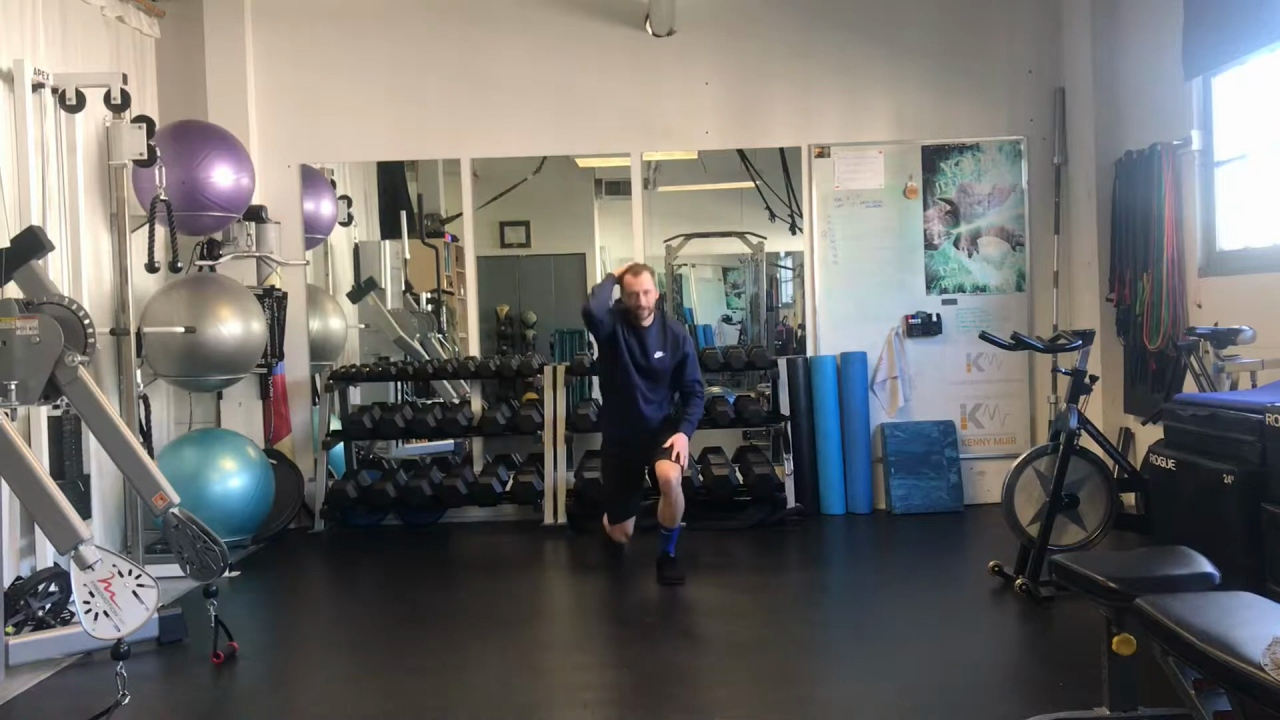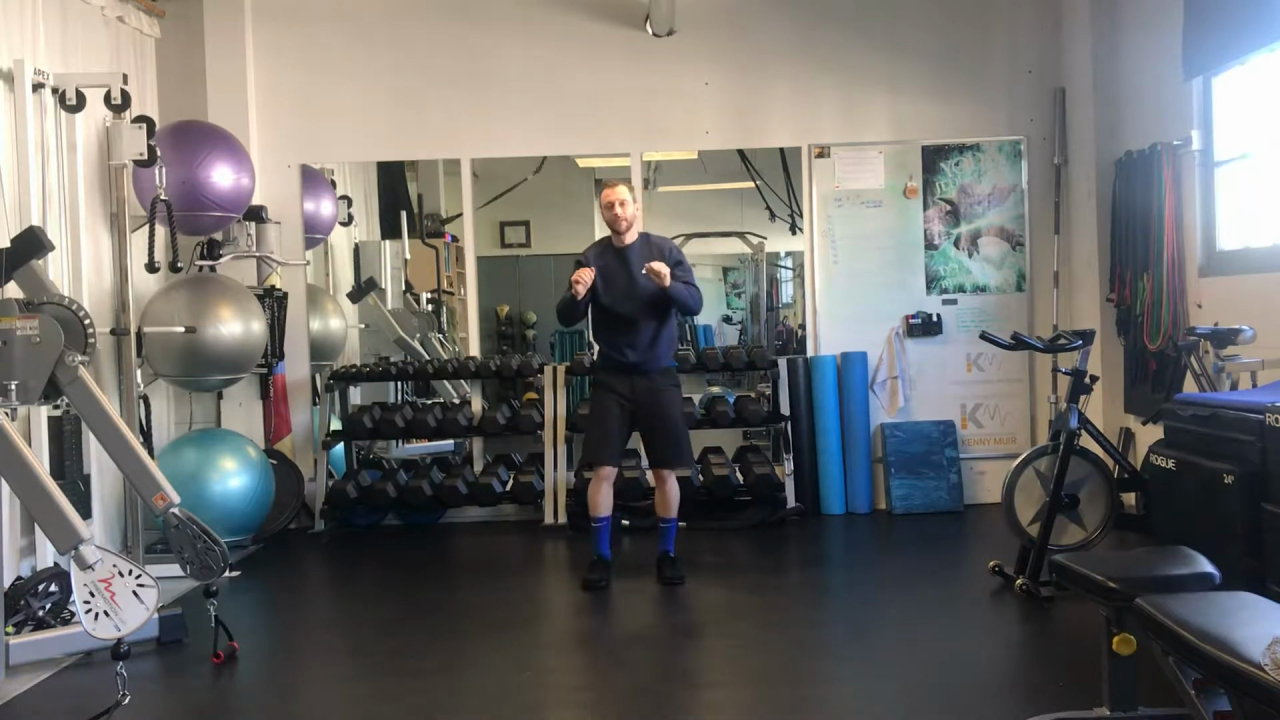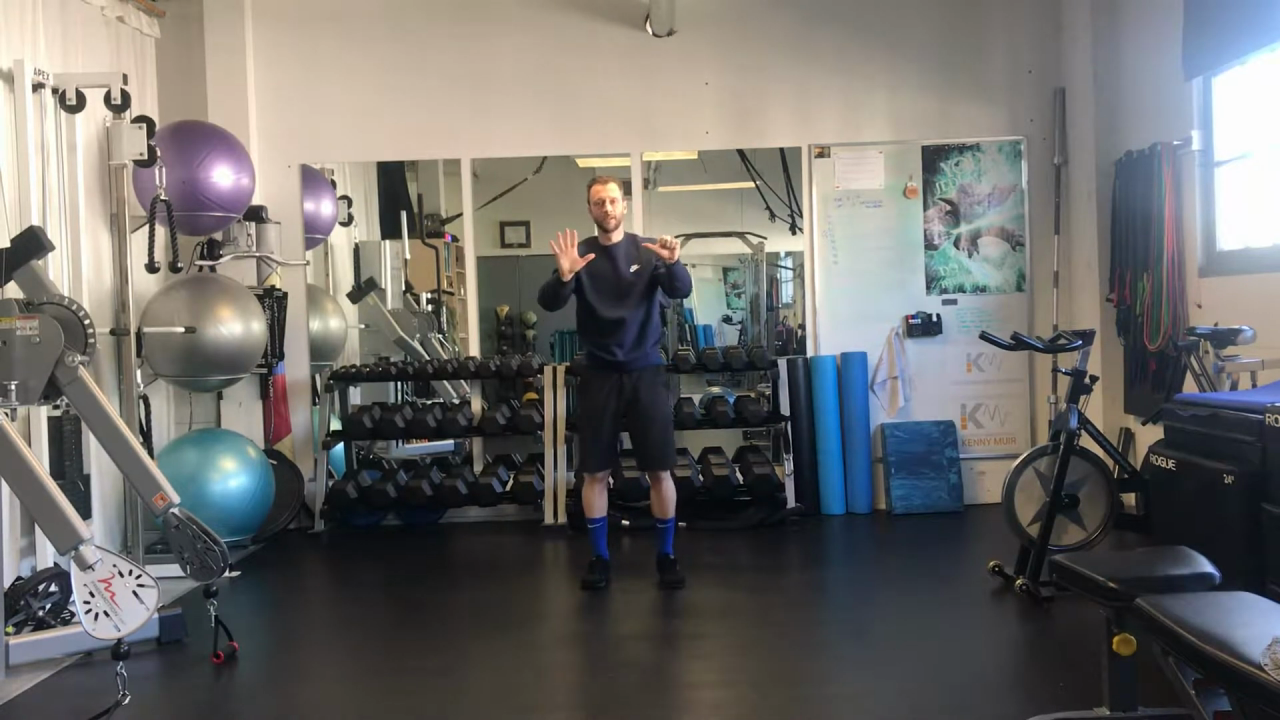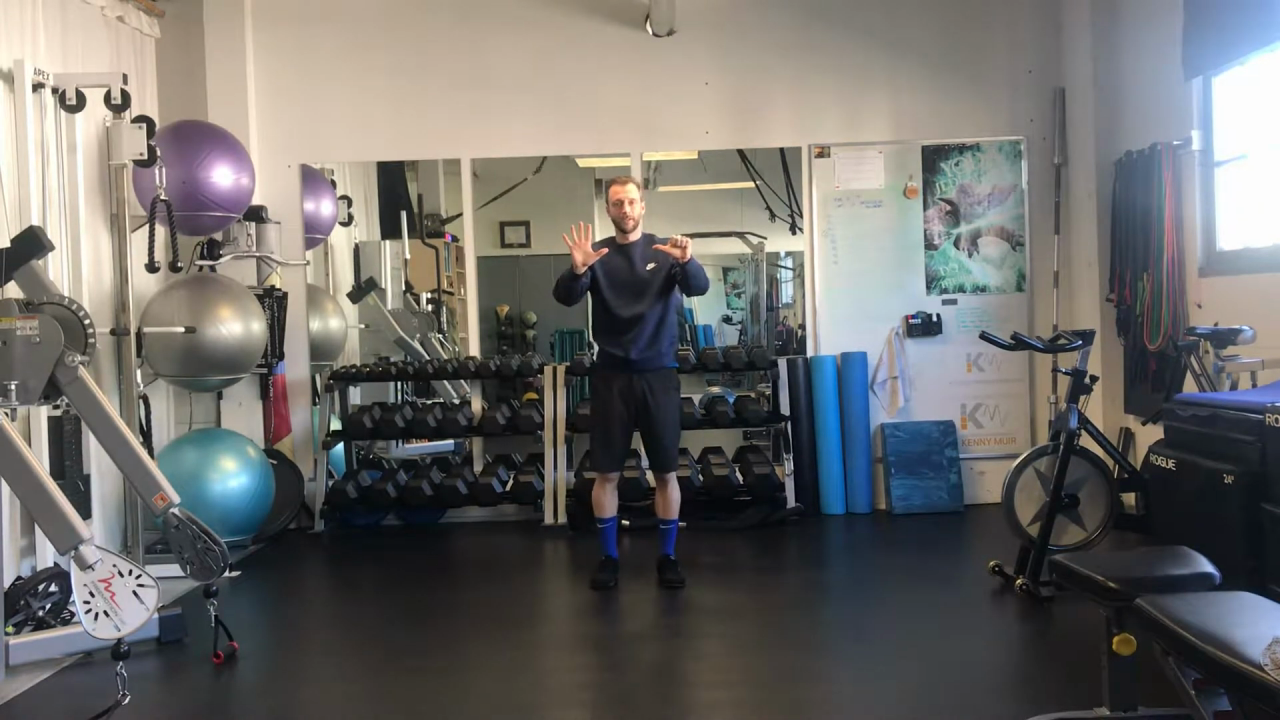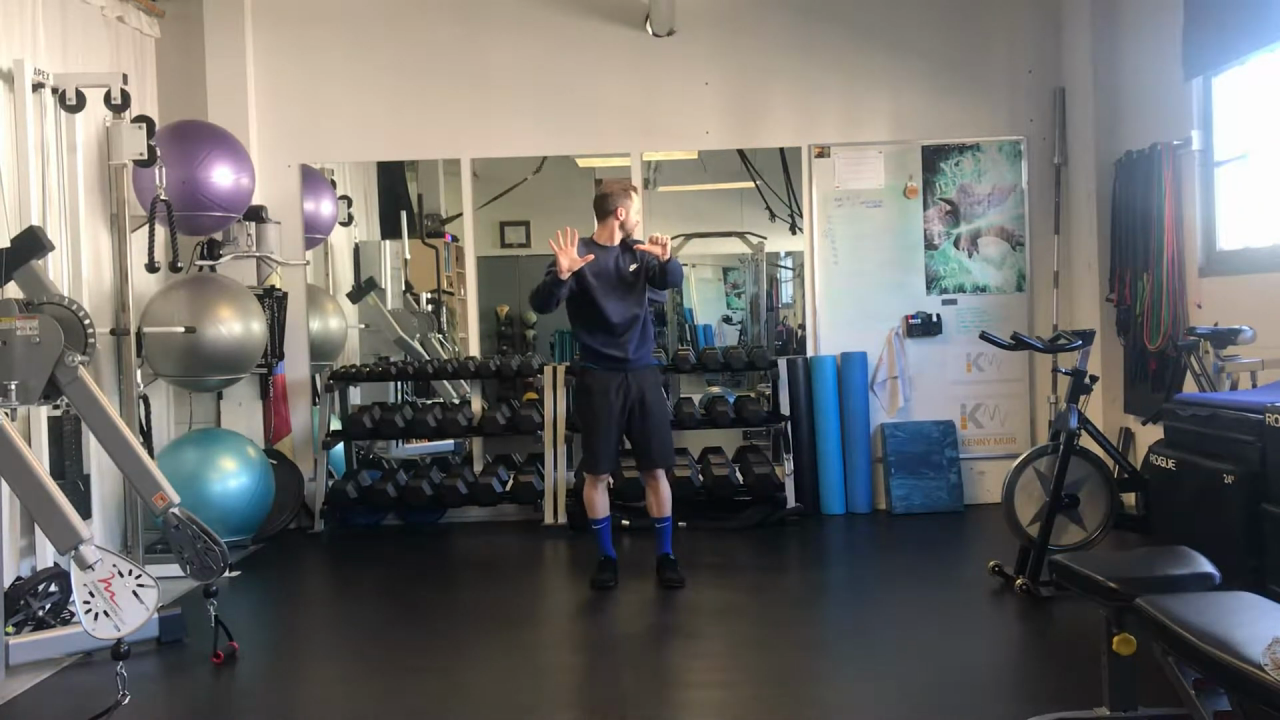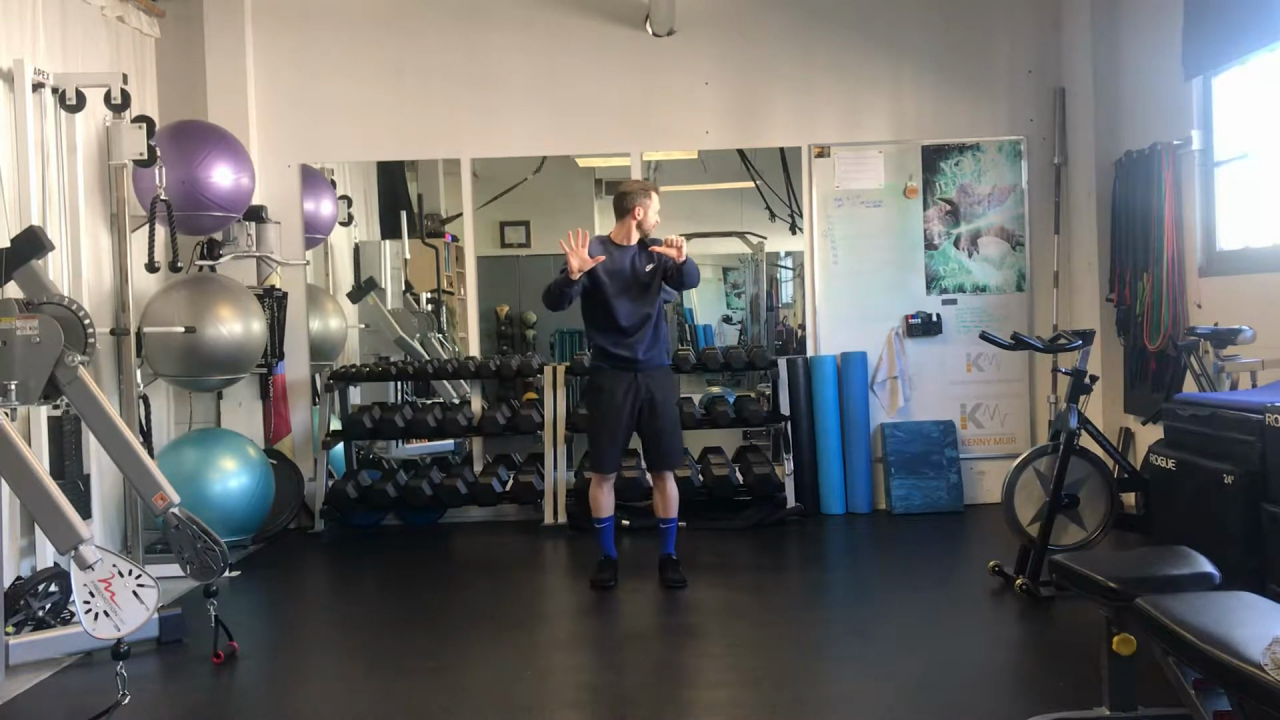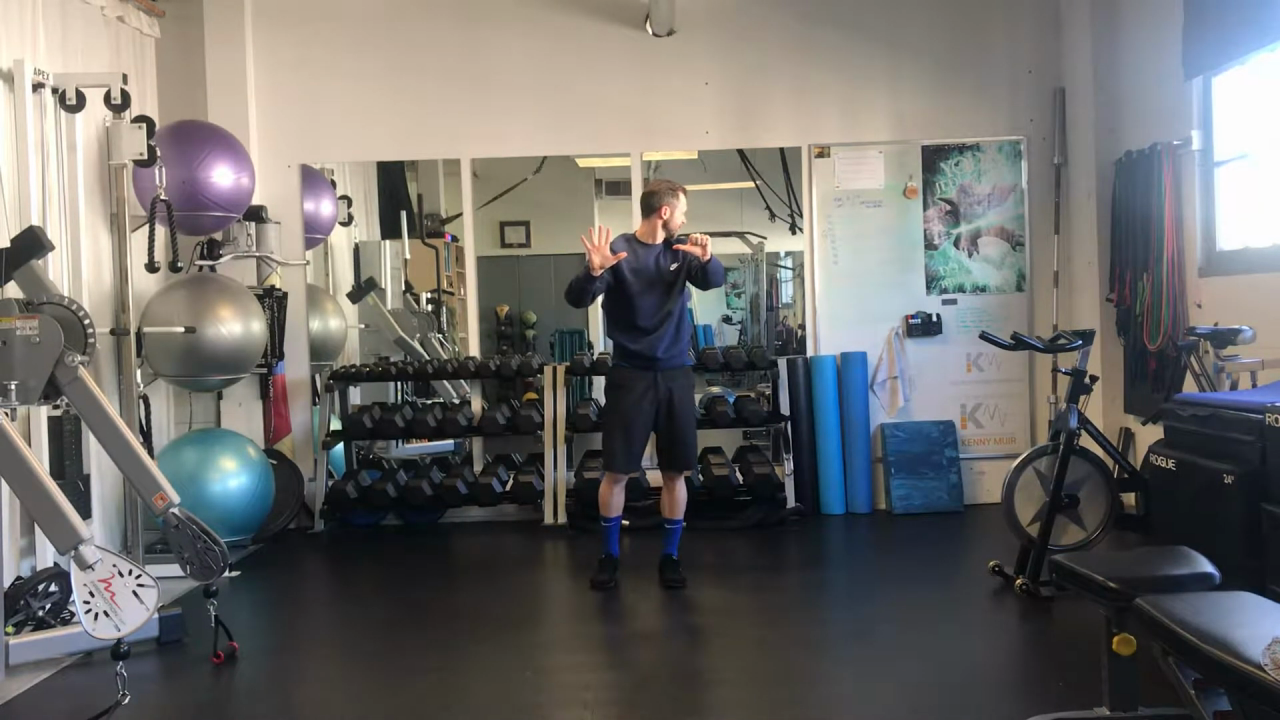
dt=0.7s
person 1, frame 1
left shoulder: (675, 334)
right shoulder: (613, 322)
left elbow: (693, 391)
right elbow: (592, 312)
left wrist: (684, 431)
right wrist: (612, 279)
left hip: (661, 426)
right hip: (620, 433)
left knee: (669, 478)
right knee: (620, 533)
left ankle: (667, 556)
right ankle: (612, 525)
person 1, frame 2
left shoulder: (664, 250)
right shoulder: (592, 258)
left elbow: (694, 304)
right elbow: (567, 319)
left wrist: (668, 283)
right wrist: (575, 295)
left hip: (659, 376)
right hip: (611, 379)
left knee: (665, 472)
right knee: (603, 471)
left ankle: (666, 554)
right ankle: (601, 556)
person 1, frame 3
left shoulder: (648, 250)
right shoulder: (580, 254)
left elbow: (681, 291)
right elbow: (549, 303)
left wrist: (672, 264)
right wrist: (563, 276)
left hip: (646, 373)
right hip: (599, 376)
left knee: (660, 471)
right knee: (595, 473)
left ankle: (666, 556)
right ankle: (599, 557)
person 1, frame 4
left shoulder: (664, 250)
right shoulder: (598, 254)
left elbow: (699, 287)
right elbow: (565, 297)
left wrist: (686, 261)
right wrist: (577, 268)
left hip: (658, 374)
right hip: (611, 376)
left knee: (666, 473)
right knee: (606, 473)
left ankle: (668, 556)
right ankle: (608, 557)
person 1, frame 5
left shoulder: (637, 251)
right shoulder: (578, 253)
left elbow: (670, 282)
right elbow: (541, 304)
left wrist: (666, 258)
right wrist: (561, 274)
left hip: (643, 372)
right hip: (600, 377)
left knee: (656, 470)
right knee: (597, 473)
left ankle: (666, 555)
right ankle: (606, 557)
person 1, frame 6
left shoulder: (655, 251)
right shoulder: (593, 252)
left elbow: (689, 282)
right elbow: (554, 302)
left wrist: (681, 260)
right wrist: (572, 274)
left hip: (655, 373)
right hip: (610, 376)
left knee: (664, 470)
right knee: (603, 473)
left ankle: (668, 555)
right ankle: (607, 556)
person 1, frame 7
left shoulder: (680, 251)
right shoulder: (617, 250)
left elbow: (714, 281)
right elbow: (576, 299)
left wrist: (707, 258)
right wrist: (594, 271)
left hip: (675, 373)
right hip: (630, 374)
left knee: (675, 472)
right knee: (617, 471)
left ankle: (670, 556)
right ankle: (609, 556)
